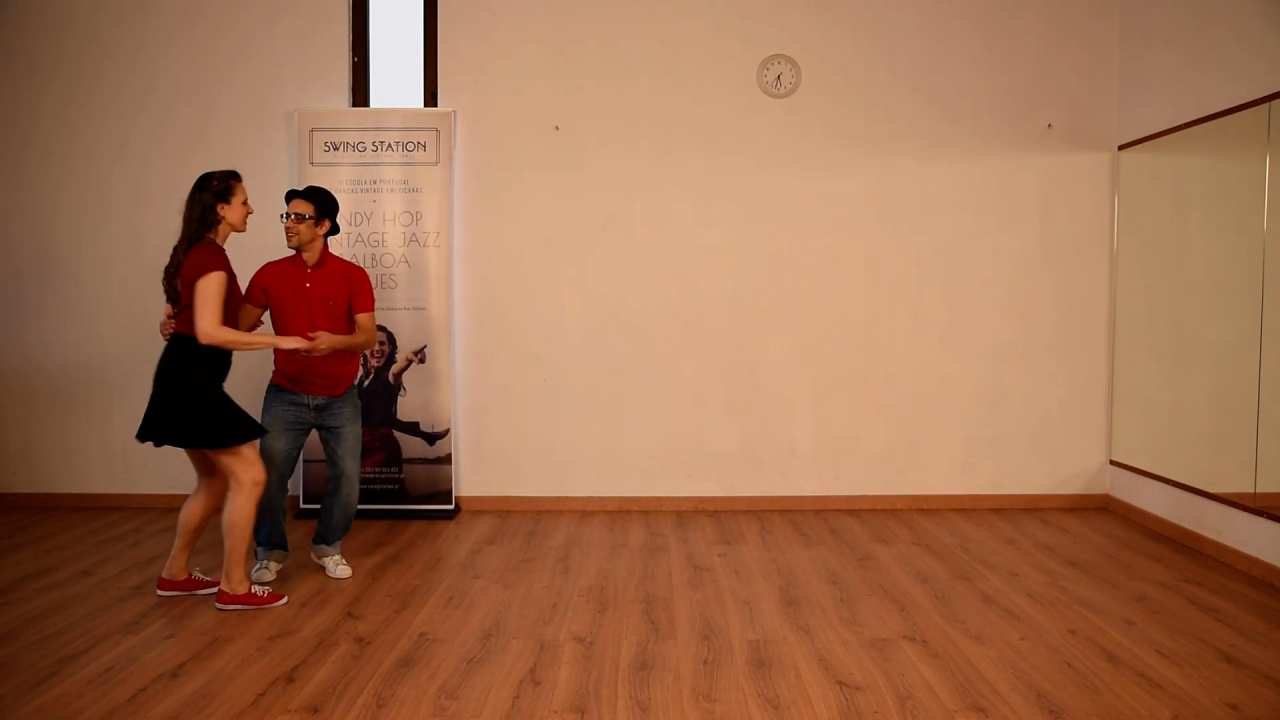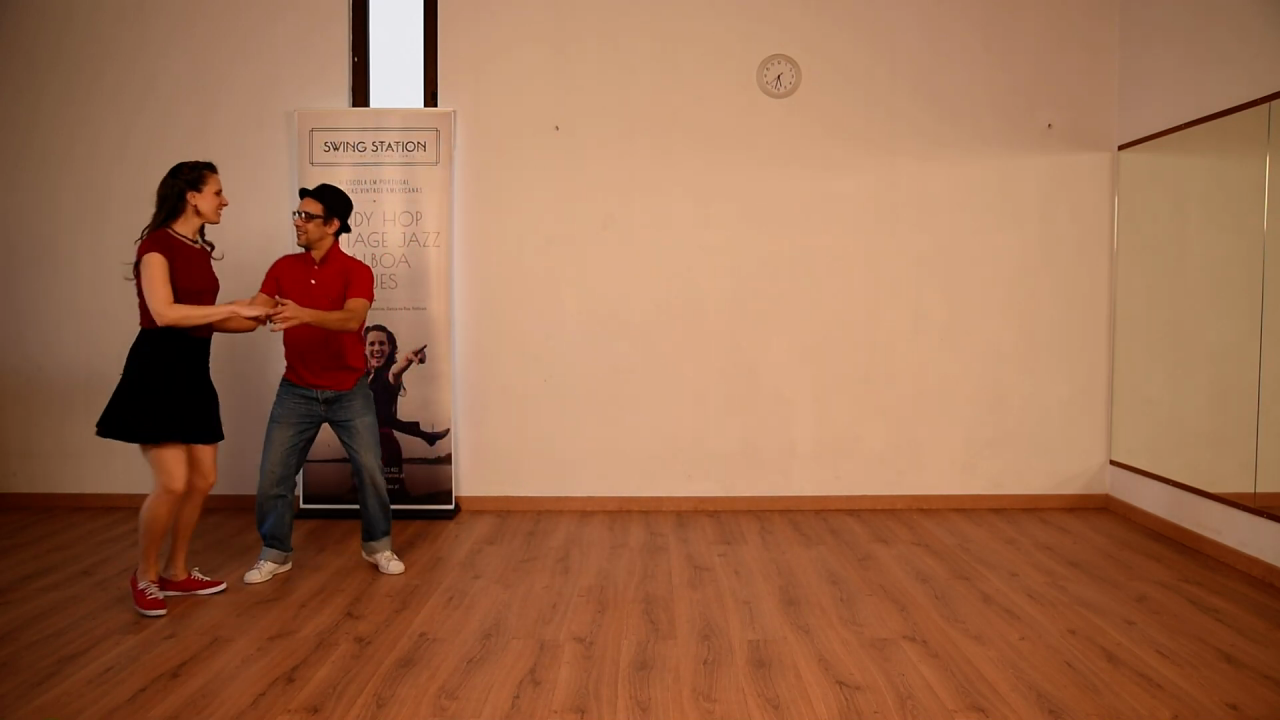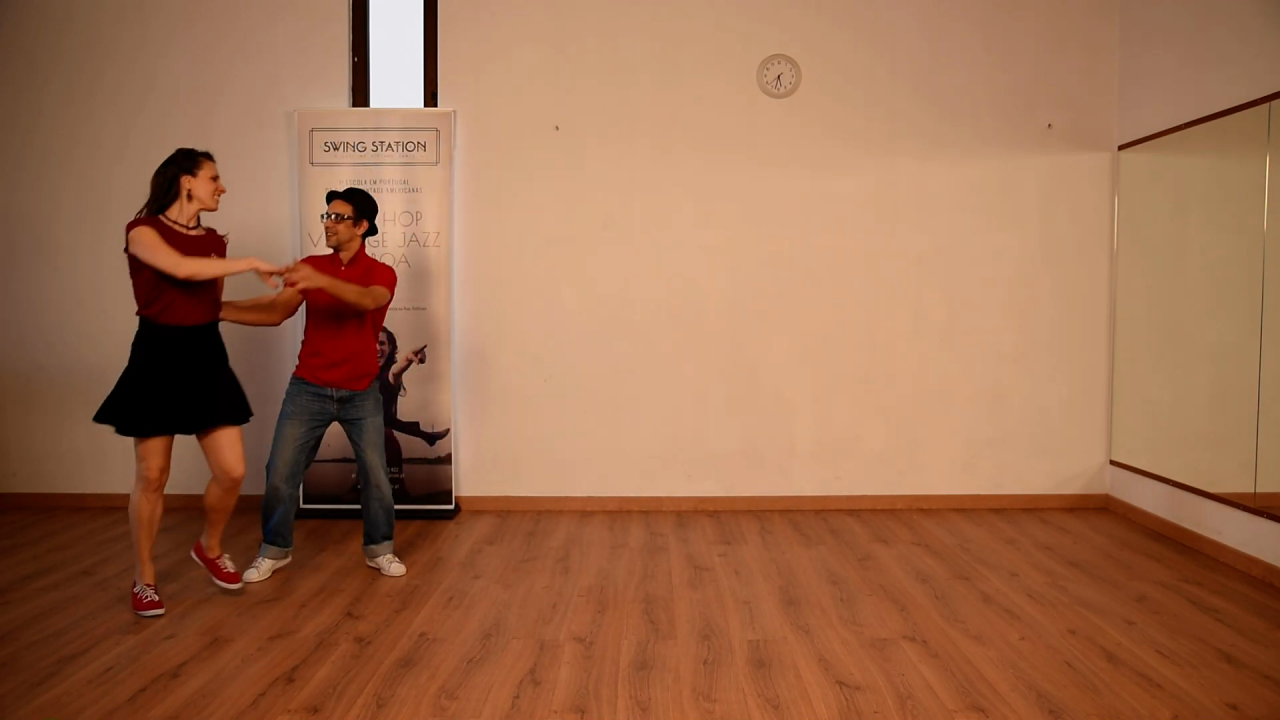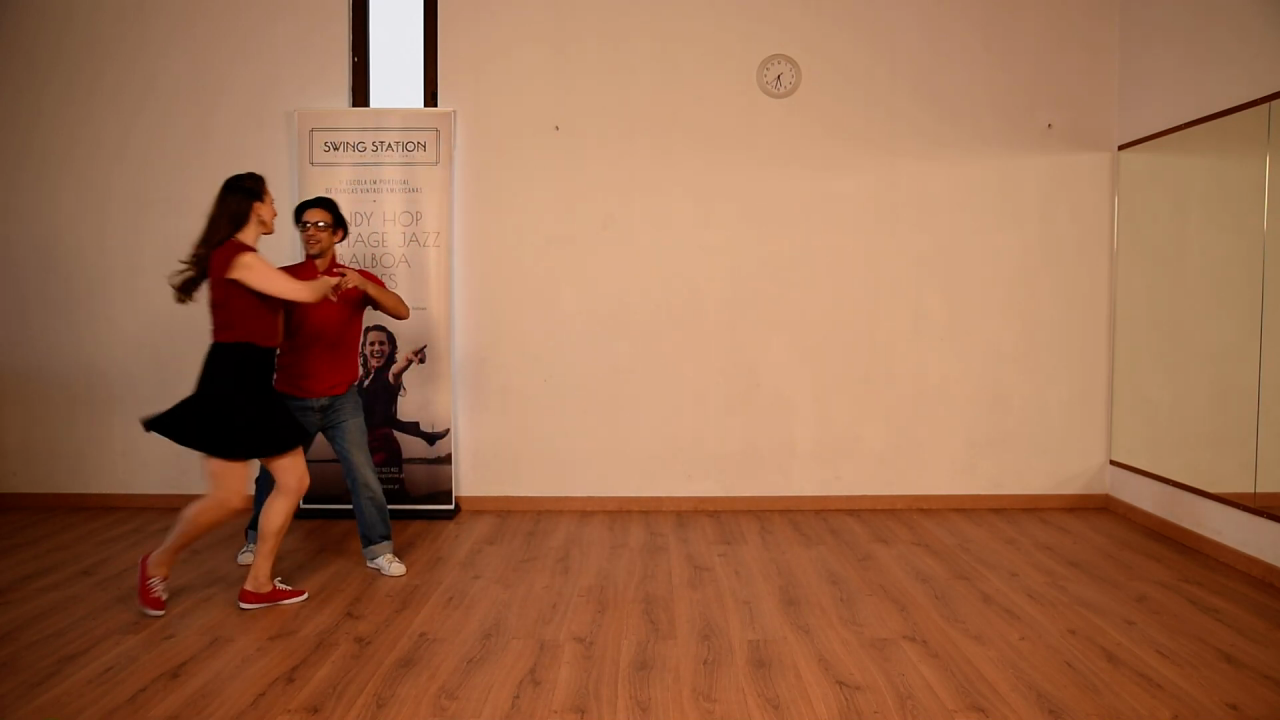
dt=0.3s
person 1, frame 1
left shoulder: (192, 255)
right shoulder: (211, 259)
right elbow: (209, 333)
right wrist: (276, 341)
left hip: (183, 379)
right hip: (192, 381)
left knee: (216, 480)
right knee: (249, 477)
left ankle: (175, 574)
right ankle: (235, 586)
person 1, frame 2
left shoulder: (201, 250)
right shoulder: (156, 244)
right elbow: (164, 313)
left wrist: (247, 319)
right wrist: (234, 308)
left hip: (193, 370)
right hip: (155, 369)
left knee: (201, 478)
right knee: (172, 483)
left ankle: (177, 572)
right ankle: (145, 575)
person 1, frame 3
left shoulder: (214, 240)
right shoulder: (143, 230)
right elbow: (180, 268)
right wrist: (251, 263)
left hip: (208, 358)
right hip: (158, 358)
left knee: (232, 470)
right knee: (151, 478)
left ankle: (210, 547)
right ankle: (144, 577)
person 1, frame 4
left shoulder: (230, 256)
right shoulder: (236, 255)
right elbow: (304, 293)
right wrist: (332, 278)
left hip: (249, 381)
right hip: (233, 384)
left knee: (296, 481)
right knee: (226, 500)
left ankle: (258, 583)
right ankle: (158, 565)
person 2, frame 1
left shoulder: (353, 275)
right shoulder: (270, 274)
left elbow: (367, 336)
right elbow: (239, 326)
left wrist: (336, 342)
left hip: (339, 398)
right hip: (287, 396)
left knee: (346, 481)
right knee: (269, 480)
left ankle: (328, 548)
right ankle: (270, 554)
person 2, frame 2
left shoulder: (357, 272)
right shoulder: (284, 268)
left elbow: (351, 319)
left wrist: (306, 314)
left hip: (349, 393)
right hip: (296, 391)
left knee: (370, 473)
right knee: (273, 474)
left ankle: (377, 546)
right ankle: (275, 553)
person 2, frame 3
left shoulder: (381, 273)
right shoulder: (311, 266)
left elbow: (370, 301)
right elbow: (276, 311)
left wrist: (322, 281)
right wrist: (218, 310)
left hip: (360, 394)
right hip: (308, 389)
left knee: (375, 475)
right knee: (281, 472)
left ankle: (380, 549)
right ankle: (275, 549)
person 2, frame 4
left shoulder: (355, 279)
right shoulder: (284, 279)
left elbow: (401, 311)
left wrist: (364, 285)
left hip: (340, 400)
right hip: (292, 398)
left knee: (363, 476)
right knee: (273, 478)
left ankle: (379, 550)
right ankle: (257, 540)
